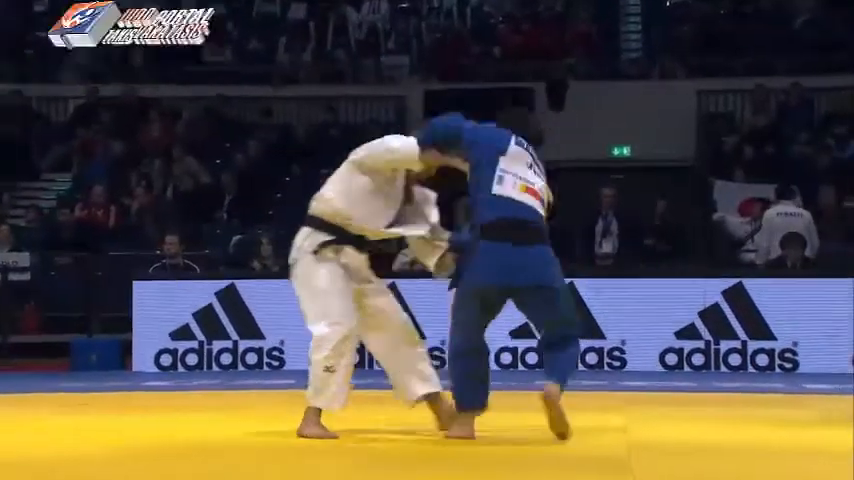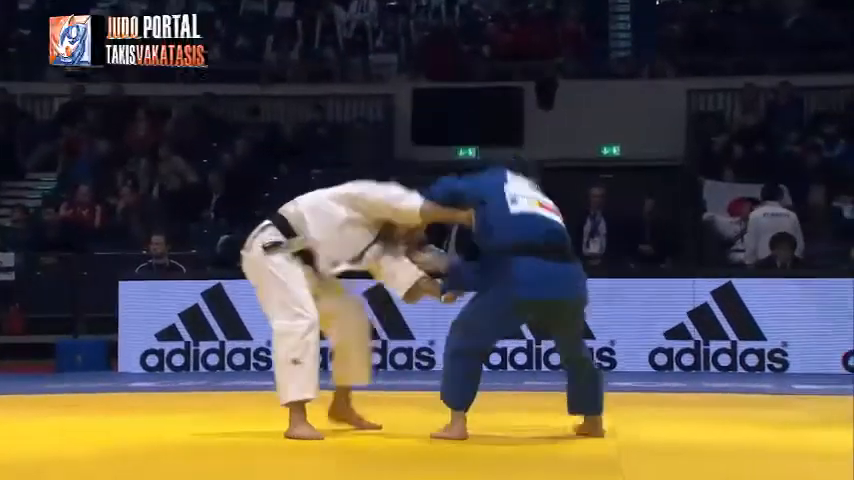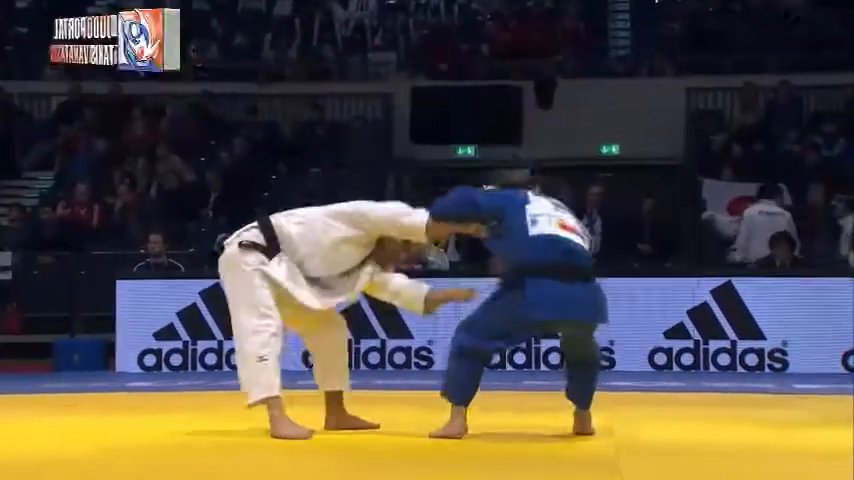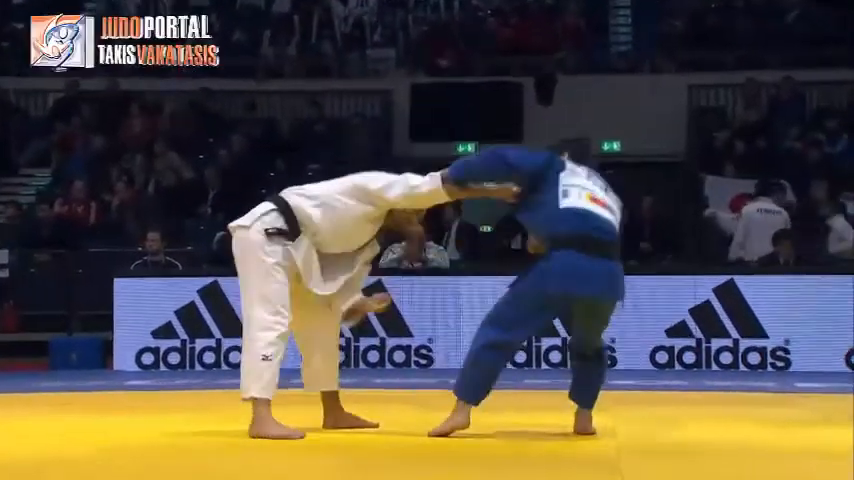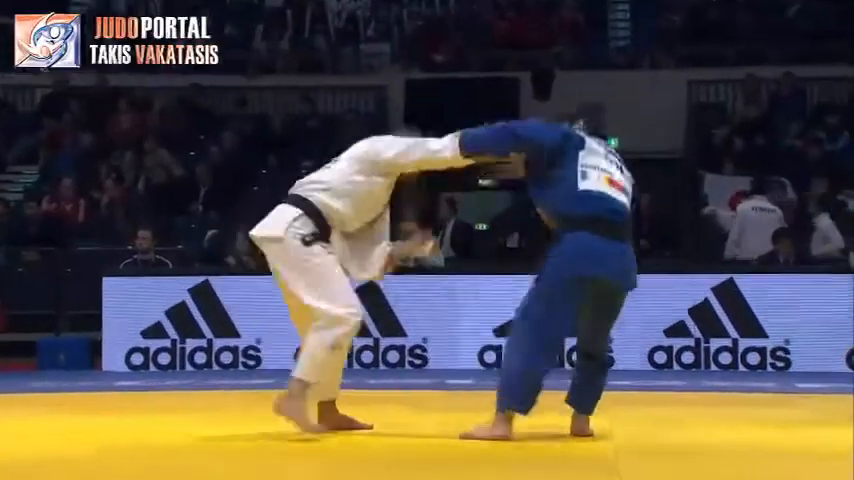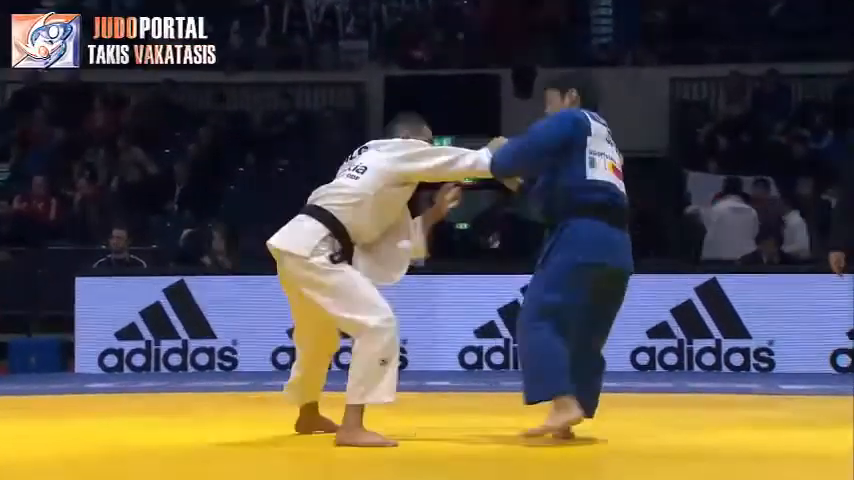
dt=0.2s
person 1, frame 1
left shoulder: (496, 140)
right shoulder: (540, 176)
left elbow: (443, 128)
left hip: (490, 255)
right hip: (536, 259)
left knee: (466, 339)
right knee: (562, 335)
left ankle: (465, 421)
right ankle: (553, 387)
person 1, frame 2
left shoulder: (496, 182)
left elbow: (447, 192)
right wrist: (448, 273)
left hip: (524, 274)
right hip: (565, 276)
left knee: (465, 340)
right knee: (575, 352)
left ankle: (457, 422)
right ankle: (592, 420)
person 1, frame 3
left shoulder: (520, 200)
right shoulder: (576, 226)
left elbow: (464, 200)
left wrist: (433, 218)
left hip: (540, 292)
right hip: (585, 298)
left knee: (470, 338)
right knee: (582, 350)
left ankle: (457, 420)
right ankle: (583, 417)
person 1, frame 4
left shoulder: (554, 166)
right shoulder: (609, 195)
left elbow: (499, 159)
left wrist: (452, 176)
right wrist: (546, 243)
left hip: (565, 265)
right hip: (607, 275)
left knee: (497, 331)
right knee: (588, 344)
left ankle: (461, 411)
right ankle: (584, 417)
person 1, frame 5
left shoulder: (569, 140)
right shoulder: (620, 169)
left elbow: (516, 134)
left wrist: (465, 142)
left hip: (580, 249)
right hip: (620, 257)
left knee: (532, 332)
right knee: (593, 341)
left ankle: (502, 421)
right ankle: (581, 419)
person 1, frame 6
left shoulder: (570, 121)
right shoulder: (603, 137)
left elbow: (529, 151)
left wrist: (497, 162)
right wrist: (524, 182)
left hip: (581, 238)
right hip: (616, 245)
left knee: (537, 319)
right knee: (586, 339)
left ankle: (564, 405)
right ankle: (570, 413)
person 2, frame 1
left shoulder: (412, 192)
right shoulder: (378, 157)
left elbow: (426, 237)
right elbow: (401, 150)
left wrist: (450, 258)
left hip: (353, 257)
right hip: (320, 249)
left knee: (395, 327)
right knee: (338, 327)
left ankle: (439, 408)
right ankle: (311, 419)
person 2, frame 2
left shoulder: (378, 241)
right shoulder: (371, 200)
left elbow: (398, 271)
right elbow: (407, 205)
left wrist: (437, 288)
right wrist: (459, 215)
left hip: (305, 262)
right hip: (272, 248)
left knee: (351, 319)
right knee: (299, 320)
left ankle: (342, 406)
right ankle: (297, 419)
person 2, frame 3
left shoulder: (365, 266)
right shoulder: (367, 220)
left elbow: (401, 289)
right elbow: (417, 221)
left wrist: (447, 295)
right wrist: (467, 227)
left hip: (280, 266)
right hip: (250, 252)
left knee: (330, 329)
right knee: (262, 326)
left ankle: (336, 414)
right ankle: (278, 419)
person 2, frame 4
left shoulder: (364, 238)
right shoulder: (375, 186)
left elbow: (338, 291)
right elbow: (423, 188)
left wrist: (363, 305)
right wrist: (489, 191)
left hip: (288, 242)
right hip: (264, 232)
left knee: (321, 321)
right knee: (270, 318)
left ankle: (333, 412)
right ankle: (261, 418)
person 2, frame 5
left shoulder: (372, 200)
right shoulder: (381, 149)
left elbow: (366, 257)
right elbow: (440, 150)
left wrist: (401, 251)
left hip: (296, 230)
right hip: (293, 231)
left knee: (323, 318)
right knee: (342, 315)
left ankle: (328, 412)
right ankle: (294, 398)
person 2, frame 6
right shoulder: (401, 151)
left elbow: (394, 243)
right elbow: (464, 161)
left wrist: (433, 216)
left hip: (302, 245)
right hip: (311, 248)
left knee: (318, 333)
right knee: (378, 323)
left ankle: (308, 414)
right ankle: (351, 427)
